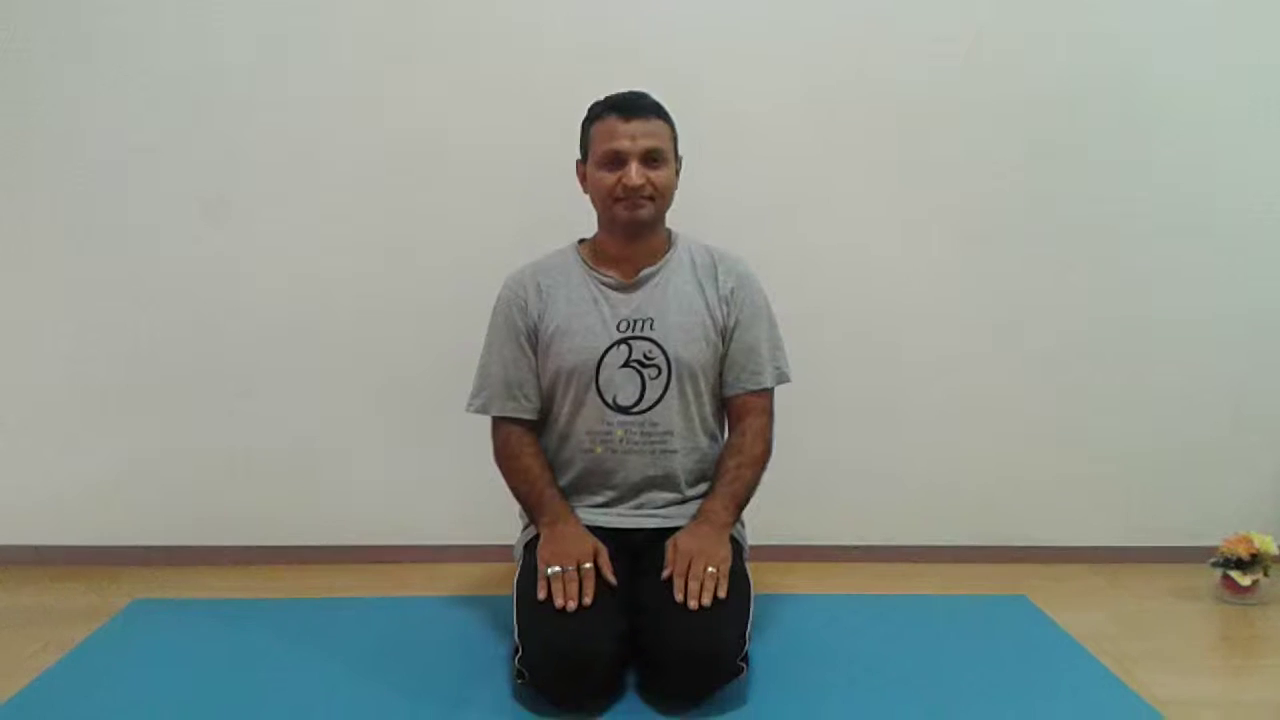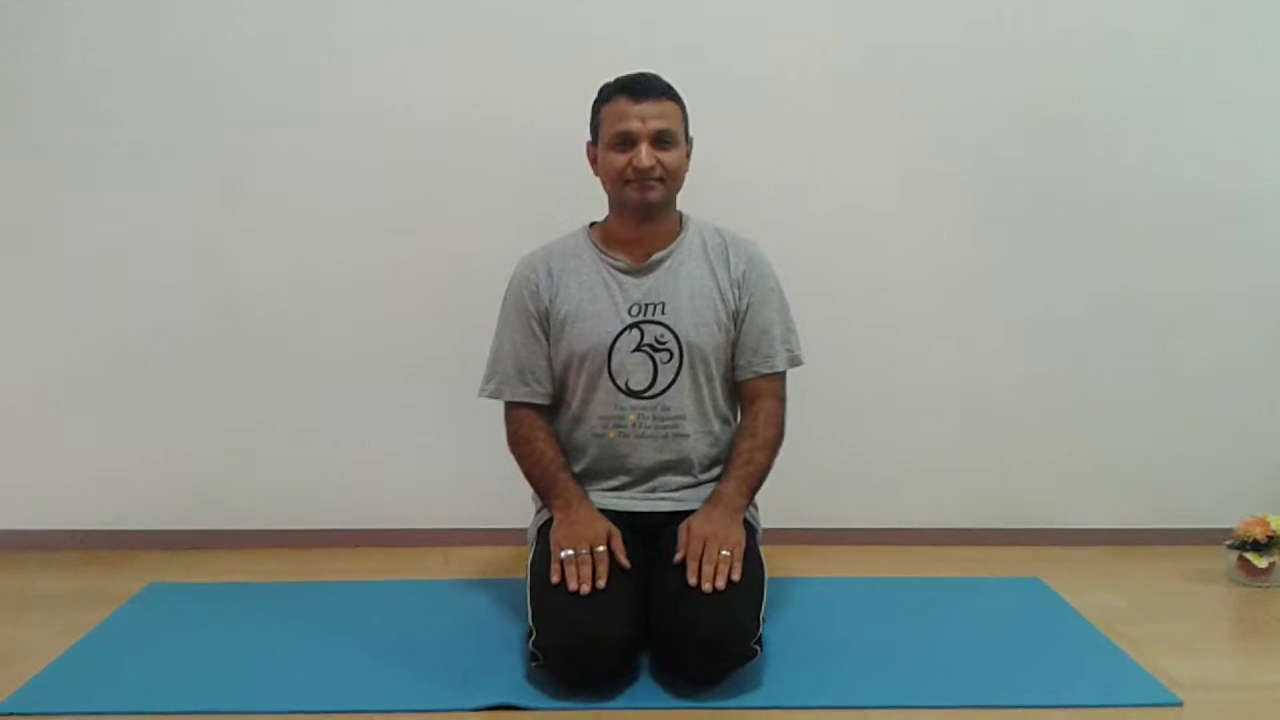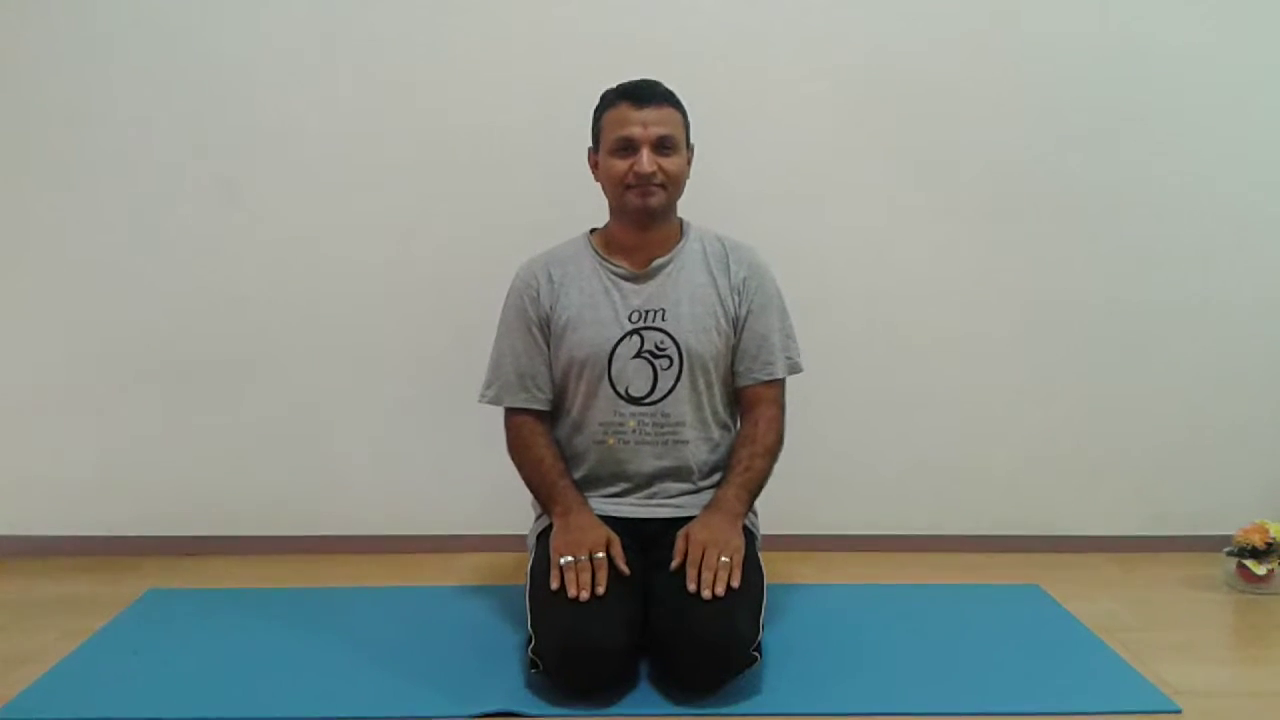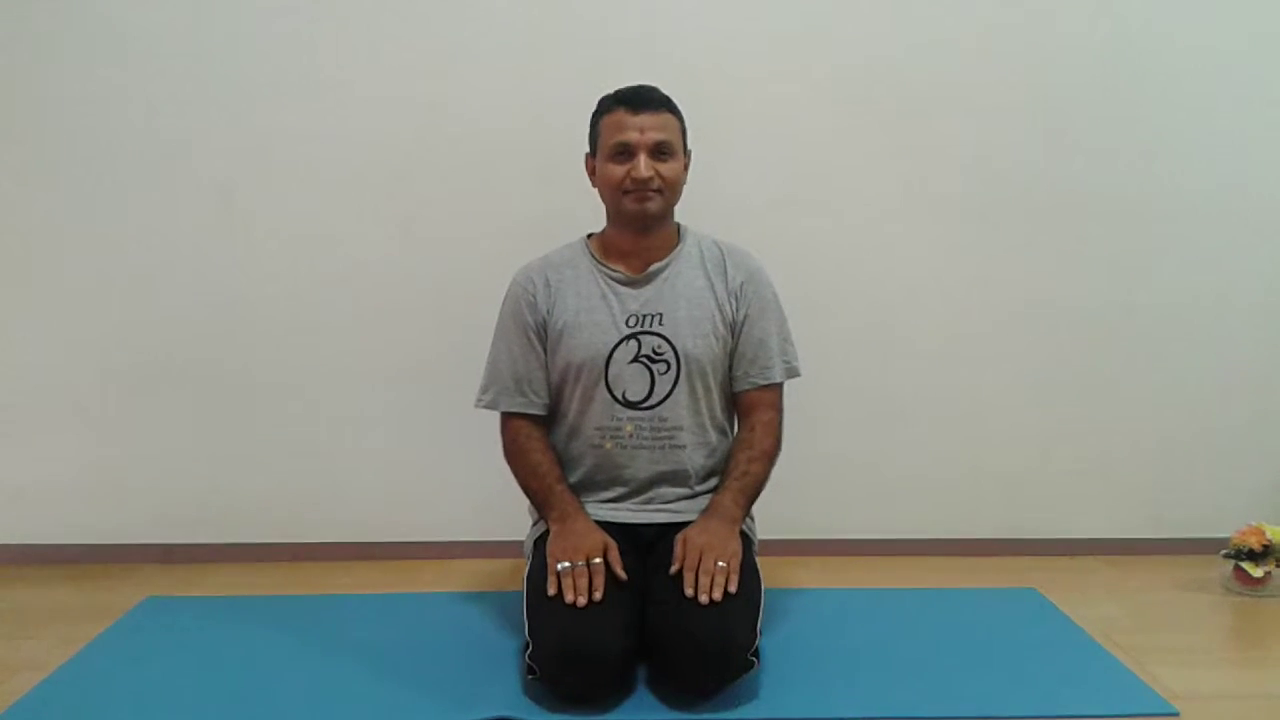
dt=0.7s
person 1, frame 1
left shoulder: (727, 281)
right shoulder: (531, 290)
left elbow: (752, 418)
right elbow: (513, 427)
left wrist: (713, 522)
right wrist: (558, 523)
left hip: (691, 521)
right hip: (573, 521)
left knee: (697, 666)
left ankle: (649, 610)
right ankle: (607, 611)
person 1, frame 2
left shoulder: (738, 264)
right shoulder: (543, 274)
left elbow: (763, 402)
right elbow: (525, 412)
left wrist: (726, 507)
right wrist: (570, 507)
left hip: (705, 503)
right hip: (586, 506)
left knee: (713, 647)
right knee: (580, 653)
left ankle: (662, 593)
right ankle: (624, 593)
person 1, frame 3
left shoulder: (738, 271)
right shoulder: (543, 280)
left elbow: (763, 407)
right elbow: (525, 417)
left wrist: (725, 512)
right wrist: (570, 513)
left hip: (704, 510)
right hip: (586, 512)
left knee: (710, 657)
right knee: (582, 663)
left ankle: (665, 600)
right ankle: (624, 600)
person 1, frame 4
left shoulder: (735, 275)
right shoulder: (541, 285)
left elbow: (761, 412)
right elbow: (521, 422)
left wrist: (723, 517)
right wrist: (567, 519)
left hip: (701, 514)
right hip: (583, 516)
left knee: (708, 659)
right knee: (579, 666)
left ankle: (662, 604)
right ankle: (621, 604)
